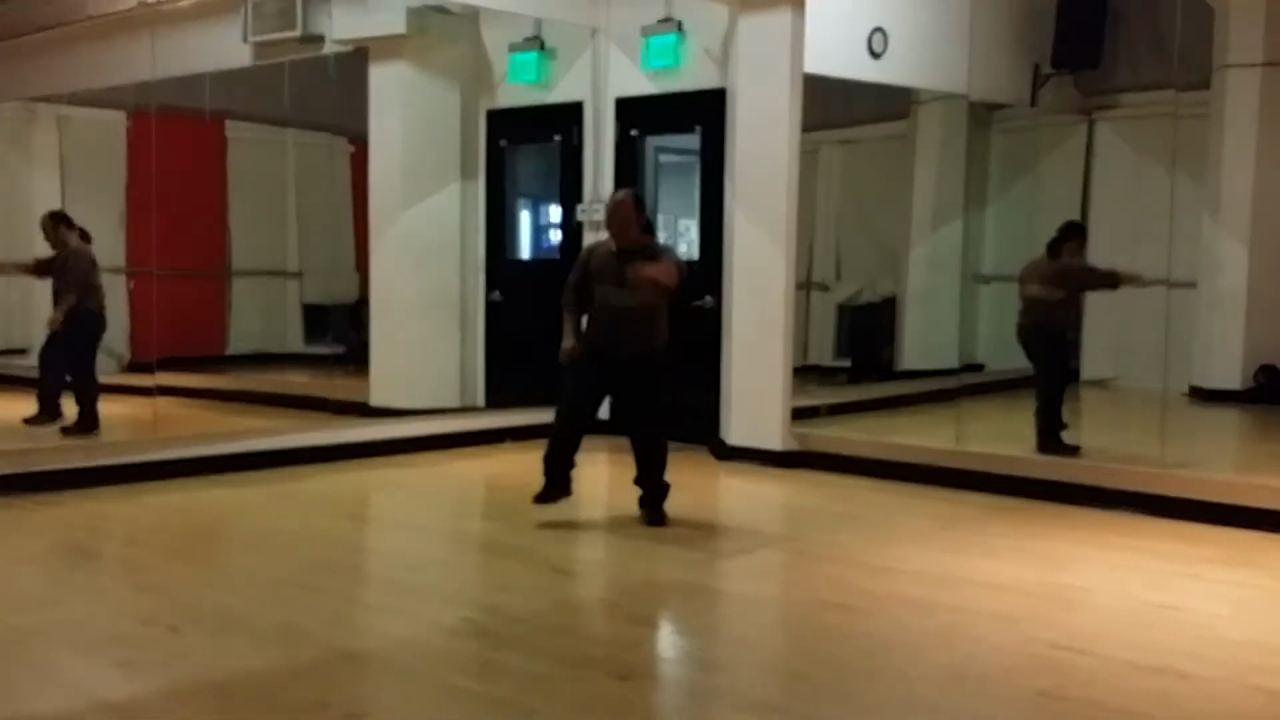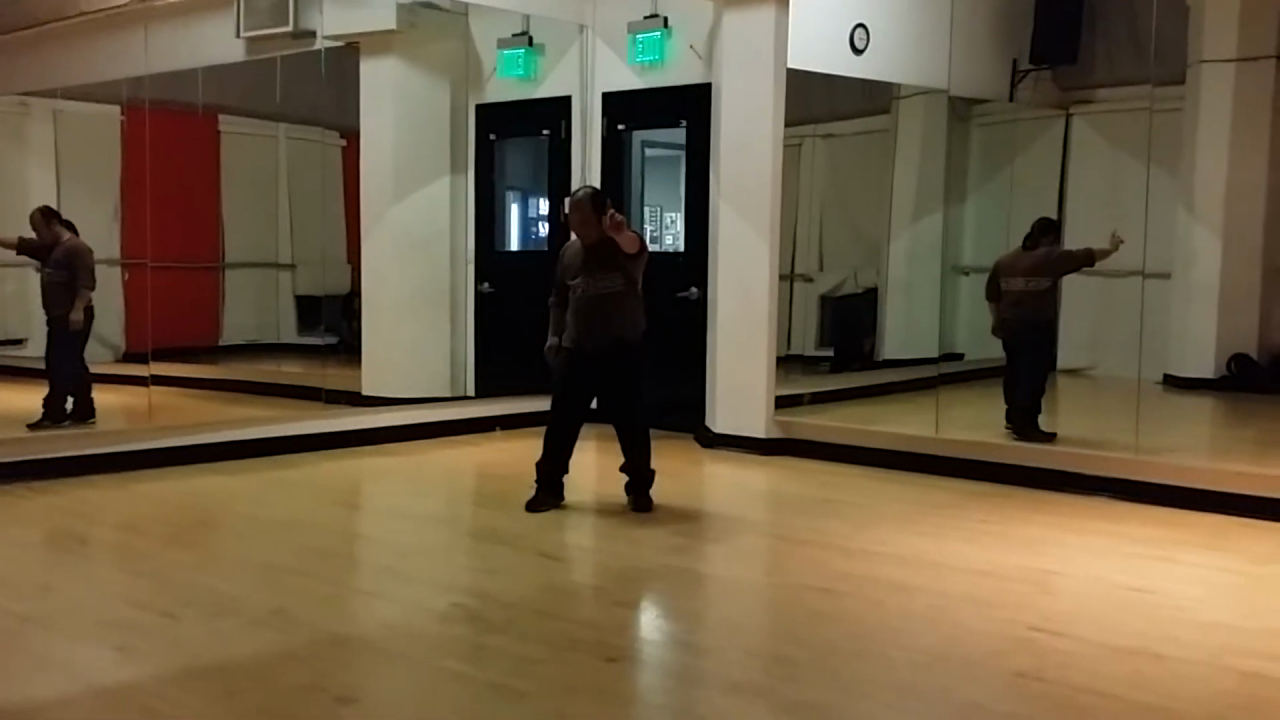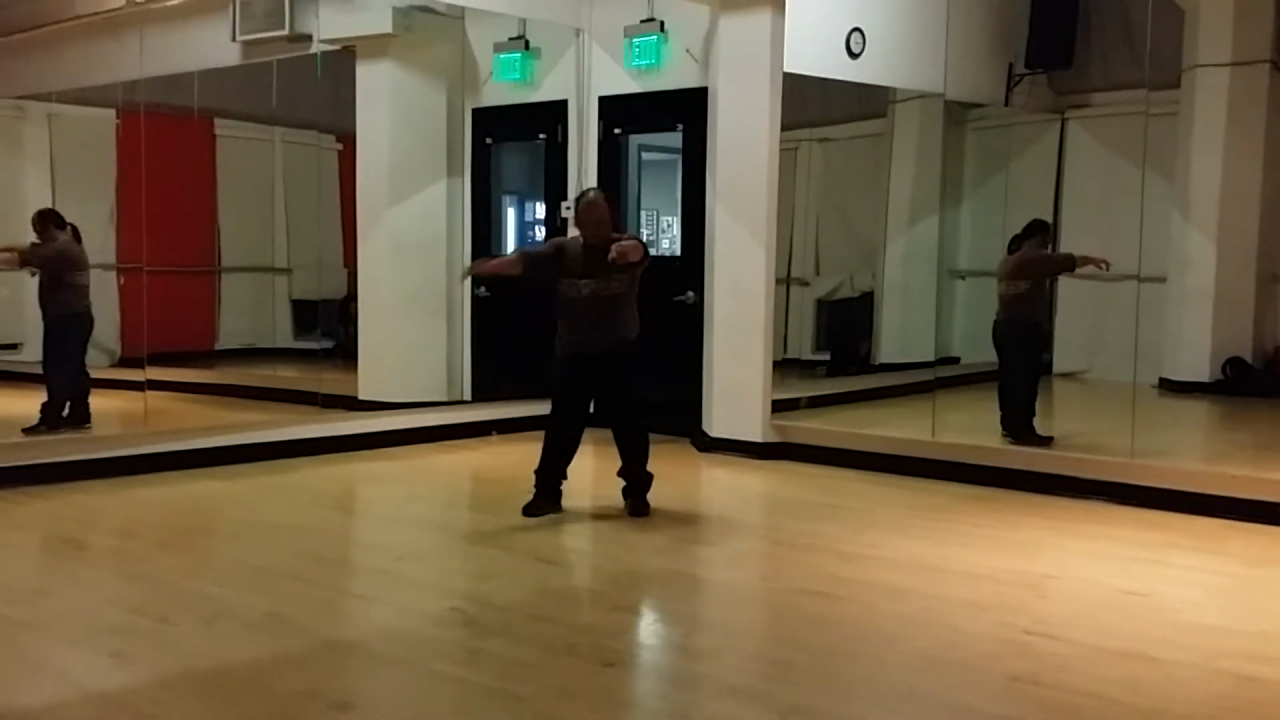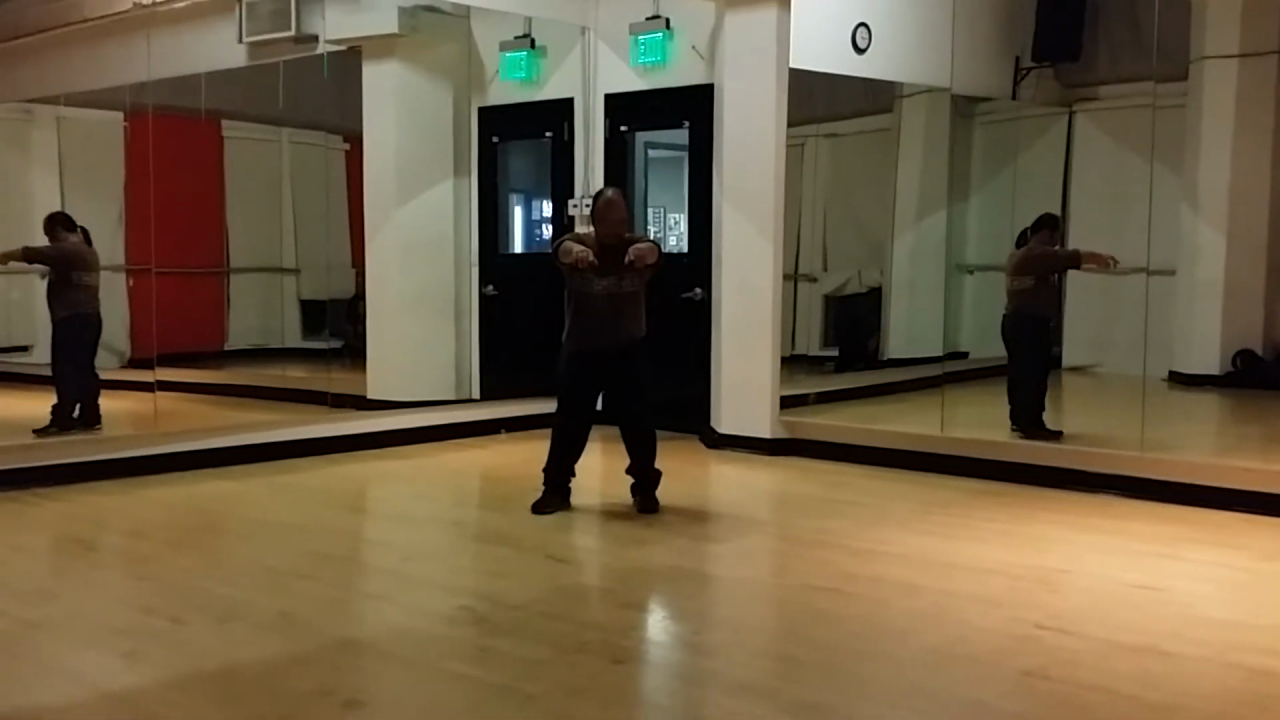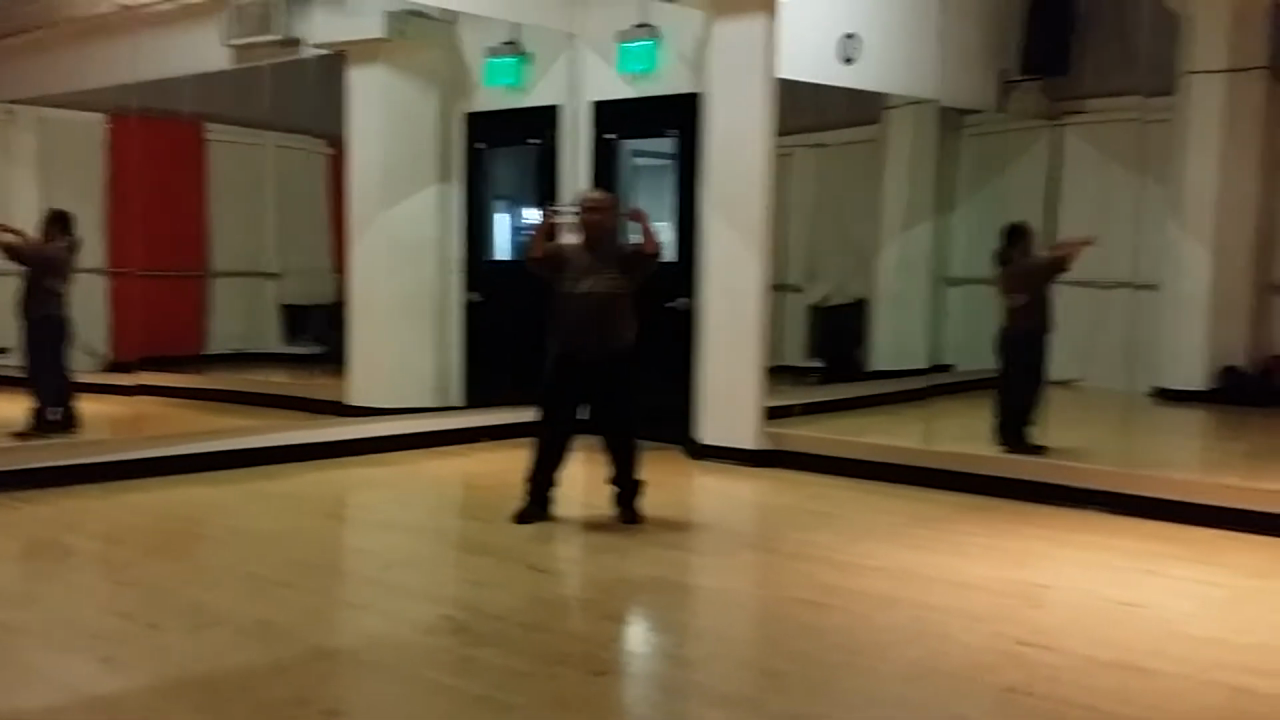
dt=1s
person 1, frame 1
left shoulder: (658, 256)
right shoulder: (593, 254)
left elbow: (673, 273)
right elbow: (573, 298)
left wrist: (653, 272)
right wrist: (570, 336)
left hip: (643, 359)
right hip: (595, 353)
left knee: (648, 431)
right knee: (571, 414)
left ankle: (653, 500)
right ankle: (557, 479)
person 1, frame 2
left shoulder: (623, 247)
right shoulder: (569, 252)
left elbow: (634, 246)
right elbow: (559, 300)
left wrist: (622, 231)
right wrist: (554, 335)
left hip: (622, 352)
right hip: (576, 351)
left knee: (630, 422)
right knee: (562, 420)
left ankle: (639, 488)
right ankle: (549, 487)
person 1, frame 3
left shoulder: (625, 249)
right shoulder: (561, 251)
left elbow: (638, 252)
right elbow: (525, 261)
left wrist: (625, 248)
right wrist: (490, 266)
left hip: (619, 354)
right hip: (573, 356)
left knee: (628, 426)
right knee: (562, 425)
left ankle: (636, 491)
right ankle: (548, 492)
person 1, frame 4
left shoulder: (636, 248)
right shoulder: (578, 245)
left elbow: (654, 252)
right elbow: (561, 249)
left wrist: (643, 251)
right wrist: (576, 250)
left hip: (627, 352)
right hip: (580, 352)
left knee: (638, 423)
right knee: (569, 423)
left ankle: (645, 488)
right ankle: (556, 489)
person 1, frame 5
left shoulder: (625, 256)
right shoulder: (562, 255)
left elbow: (651, 255)
right elbow: (535, 258)
left wrist: (643, 225)
right wrist: (543, 228)
left hip: (613, 362)
right hip: (565, 361)
left knee: (620, 432)
right knee: (553, 432)
left ankle: (627, 498)
right ankle: (537, 498)
person 2, frame 1
left shoulder: (1033, 266)
right shoulder: (1072, 268)
left elbow: (1026, 295)
right elbow: (1106, 279)
right wrist: (1132, 278)
left hip: (1028, 329)
right hip: (1052, 335)
left knee: (1046, 380)
right knee: (1053, 384)
left ankle: (1047, 424)
right ankle: (1049, 440)
person 2, frame 2
left shoulder: (1004, 261)
right shoulder: (1052, 257)
left elbow: (992, 295)
right elbow: (1087, 256)
left wrist: (996, 320)
right wrist: (1111, 248)
left hip: (1009, 325)
right hip: (1037, 327)
left knee: (1015, 372)
right knee: (1034, 376)
left ankle: (1014, 419)
right ankle: (1025, 427)
person 2, frame 3
left shoulder: (1009, 260)
right shoulder: (1034, 259)
right elbow: (1068, 261)
right wrist: (1094, 260)
left hip: (1005, 326)
right hip: (1024, 329)
left knee: (1010, 377)
right knee: (1025, 379)
left ankle: (1010, 425)
right ankle: (1022, 431)
person 2, frame 4
left shoulder: (1018, 255)
right shoulder: (1041, 254)
left elbow: (1065, 260)
right elbow: (1078, 257)
left wrist: (1096, 260)
right wrist: (1103, 257)
left hip: (1014, 321)
right hip: (1032, 324)
left knee: (1019, 372)
right knee: (1035, 373)
left ankle: (1019, 419)
right ankle: (1031, 425)
person 2, frame 5
left shoulder: (1009, 268)
right shoulder: (1027, 268)
right elbow: (1063, 261)
left wrist: (1060, 247)
right wrist: (1078, 244)
left hip: (1011, 334)
right hip: (1027, 336)
left knee: (1011, 385)
right knee: (1023, 387)
left ankle: (1007, 432)
right ankle: (1015, 438)
person 3, frame 1
left shoulder: (78, 253)
right shoulder: (66, 254)
left elbow: (74, 287)
right elbow: (39, 268)
left wrist: (59, 312)
left hip: (83, 319)
right hip: (86, 320)
left knee: (52, 359)
right knee: (82, 370)
left ankle: (49, 409)
right ankle: (87, 421)
person 3, frame 2
left shoulder: (77, 248)
right shoulder: (47, 247)
left elbow: (86, 283)
right elbow: (19, 245)
left wrist: (78, 310)
left hip: (73, 318)
right hip: (59, 317)
left knee: (60, 364)
right knee: (72, 364)
left ankle: (55, 414)
right ankle: (83, 411)
person 3, frame 3
left shoulder: (60, 250)
right shoulder: (71, 247)
left elbow: (24, 258)
right elbow: (32, 251)
left hip: (65, 320)
right hip: (78, 318)
left knee: (57, 370)
right knee: (74, 368)
left ankle: (51, 419)
right ankle: (79, 416)
person 3, frame 4
left shoulder: (66, 250)
right shoulder: (87, 251)
left elbow: (30, 254)
right elbow: (42, 256)
left hip: (72, 320)
right hip: (89, 318)
left knee: (66, 370)
right knee: (84, 369)
left ankle: (63, 420)
right ankle: (90, 417)
person 3, frame 5
left shoulder: (49, 254)
right shoulder: (61, 252)
right elbow: (35, 246)
left hip: (42, 322)
right hip: (54, 320)
left knee: (42, 372)
right knee: (53, 371)
left ankle: (45, 422)
right ankle: (65, 419)
